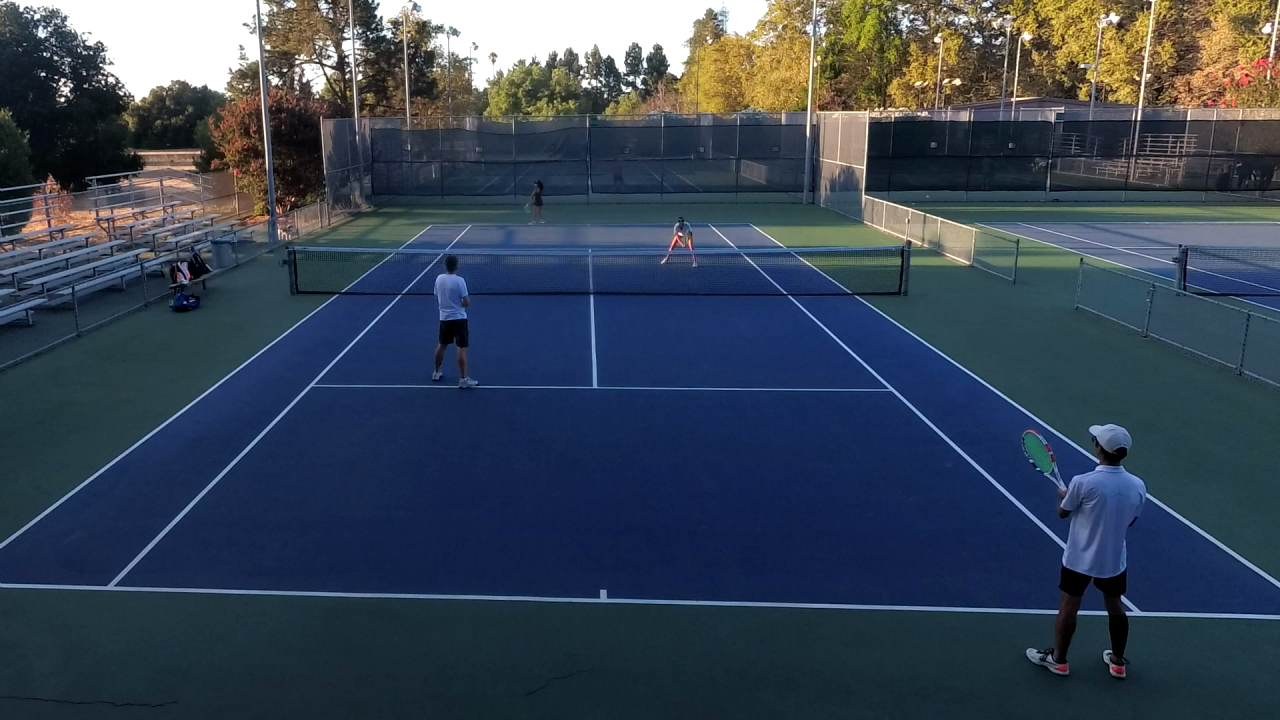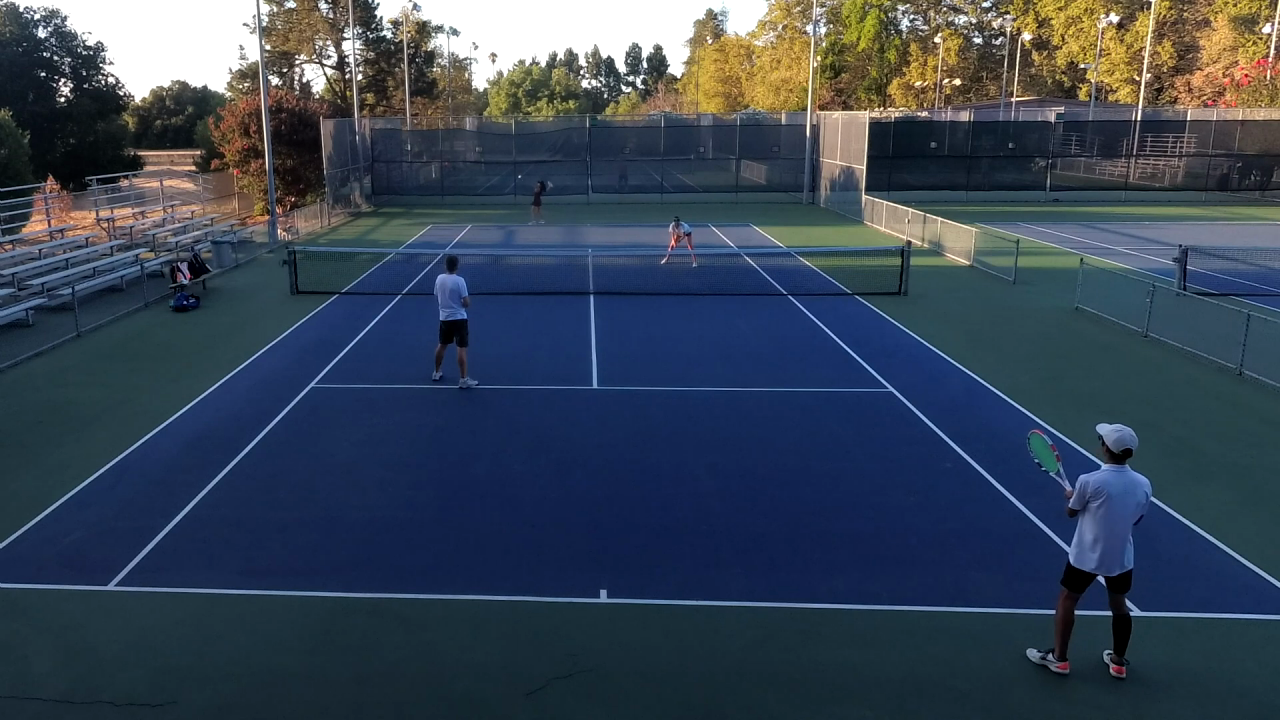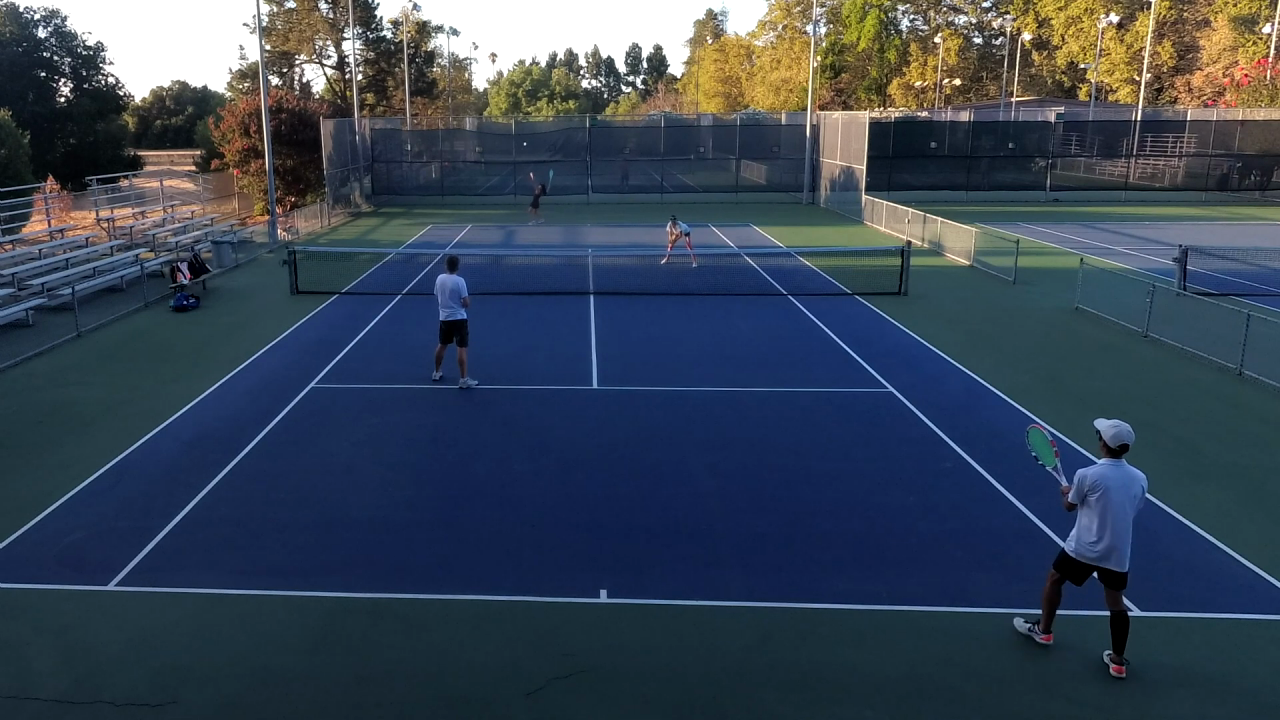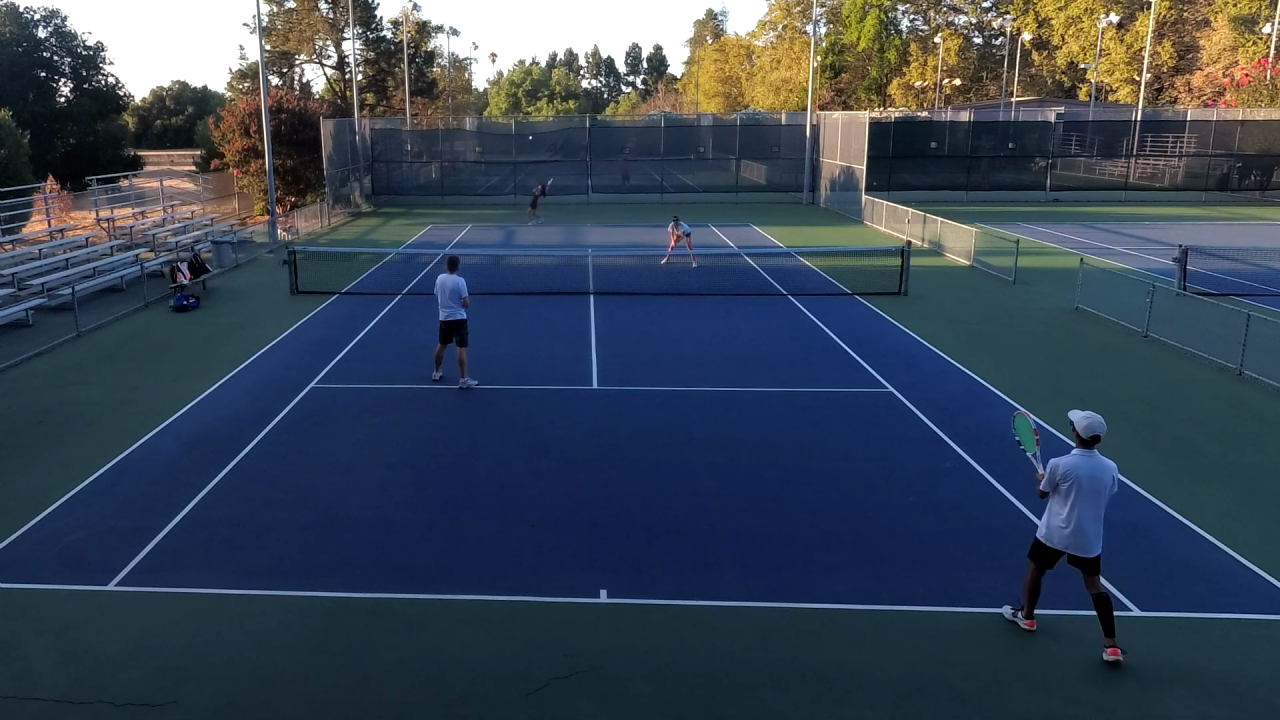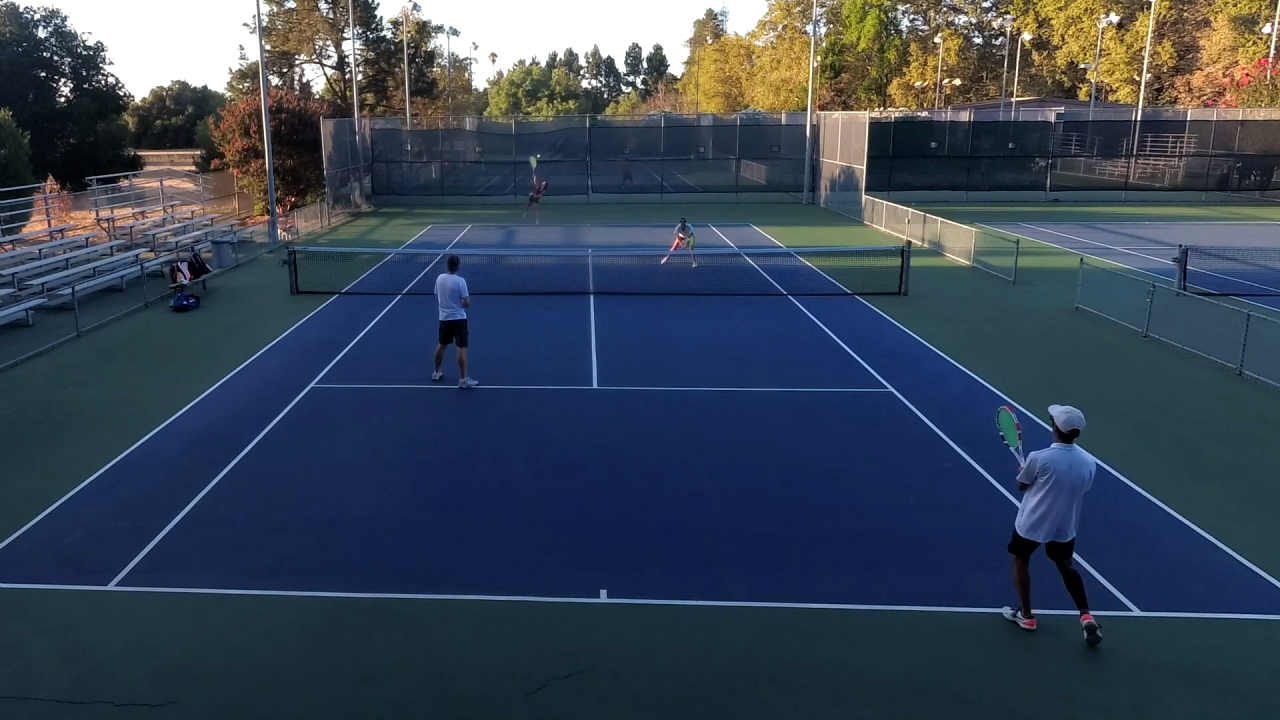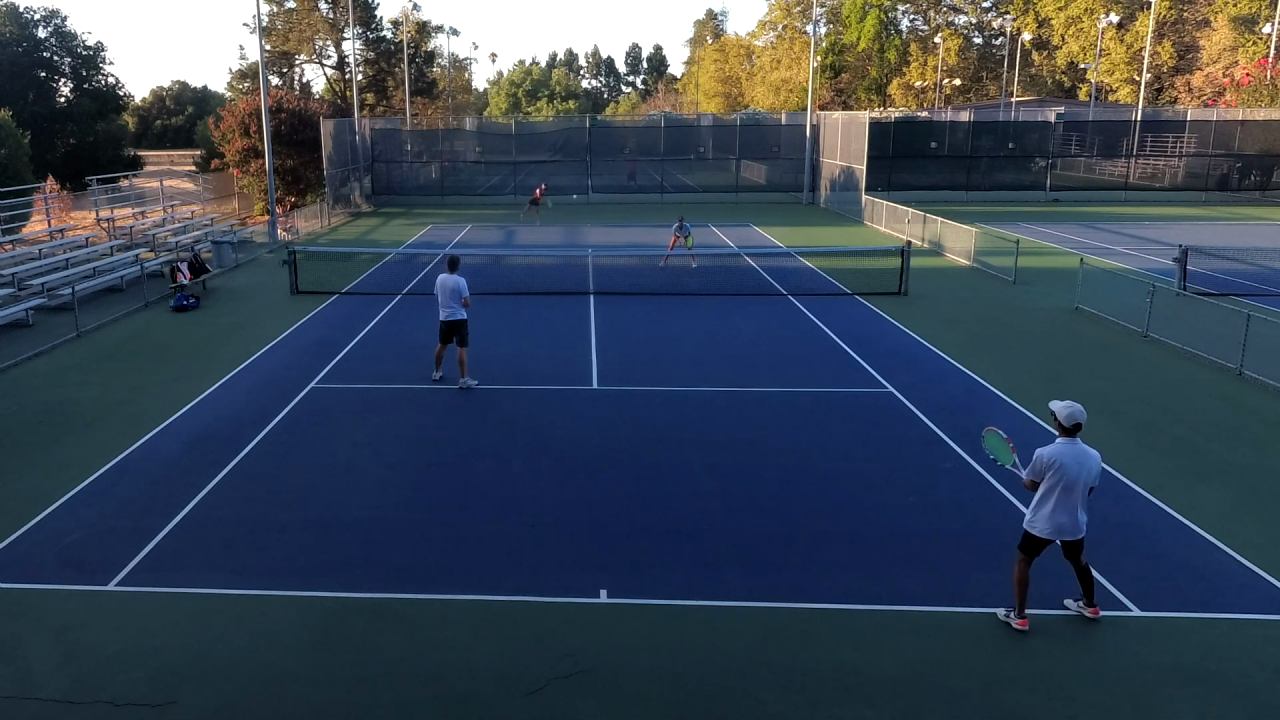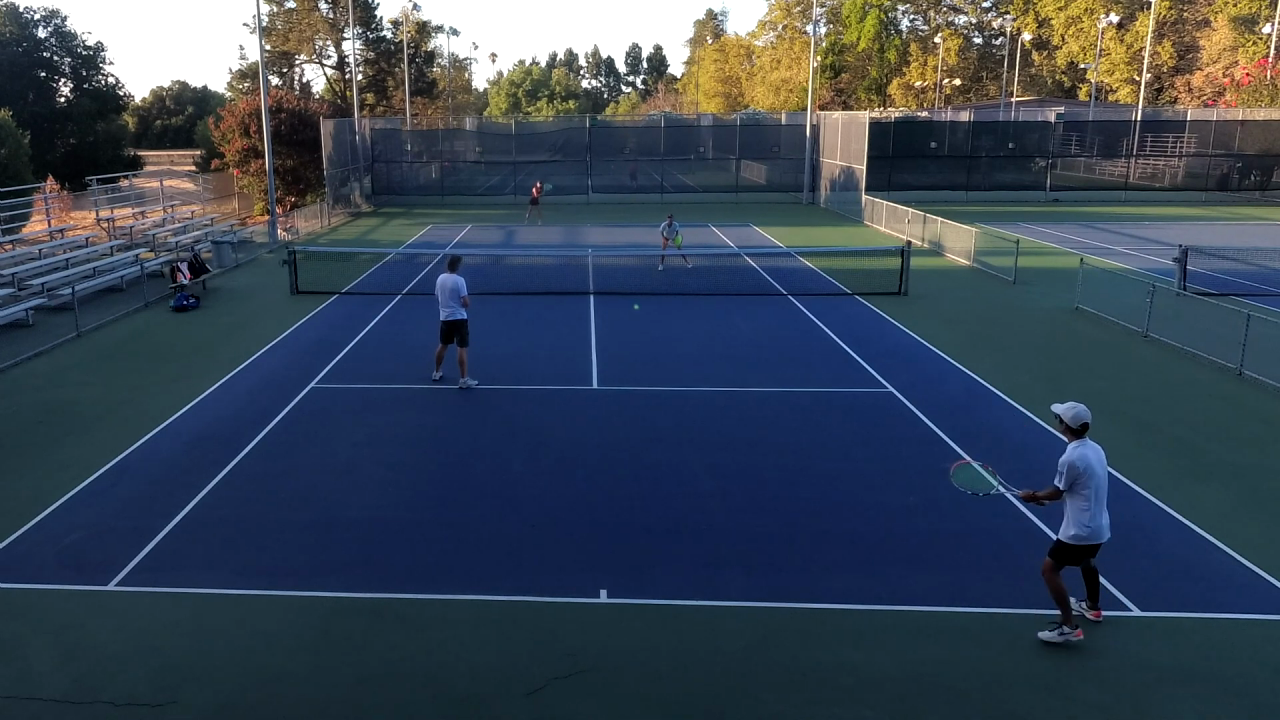
dt=0.3s
person 1, frame 1
left shoulder: (1083, 483)
right shoulder: (1138, 486)
left elbow: (1063, 512)
right elbow: (1130, 521)
left wrist: (1064, 497)
left hip: (1081, 557)
right hip: (1115, 559)
left knee: (1069, 606)
right knee: (1115, 606)
left ankle: (1059, 659)
right ankle: (1118, 662)
person 1, frame 2
left shoulder: (1089, 481)
right shoulder: (1143, 484)
left elbow: (1071, 512)
right elbow: (1136, 519)
left wrist: (1070, 497)
left hip: (1087, 555)
right hip: (1122, 557)
left knee: (1067, 601)
right knee: (1119, 604)
left ankle: (1059, 657)
right ankle: (1118, 661)
person 1, frame 3
left shoulder: (1087, 475)
right shoulder: (1140, 479)
left elbow: (1070, 506)
left wrist: (1067, 492)
left hip: (1084, 548)
right hip: (1118, 551)
left knee: (1054, 580)
right knee: (1116, 601)
left ankle: (1042, 631)
right ankle: (1118, 661)
person 1, frame 4
left shoulder: (1060, 464)
right shoulder: (1111, 469)
left elbow: (1043, 493)
left wrist: (1042, 479)
left hip: (1055, 534)
right hip: (1090, 538)
left knee: (1035, 570)
right knee: (1095, 585)
left ankle: (1027, 616)
right ankle: (1111, 646)
person 1, frame 5
left shoulder: (1038, 458)
right shoulder: (1089, 463)
left elbow: (1022, 486)
right elbow: (1080, 492)
left wrist: (1027, 475)
left hip: (1032, 524)
right hip: (1065, 527)
left knee: (1020, 562)
right knee: (1066, 566)
left ankle: (1026, 615)
right ankle: (1086, 617)
person 1, frame 6
left shoulder: (1044, 454)
right shoulder: (1094, 457)
left elbow: (1032, 486)
right elbow: (1088, 491)
left wrist: (1027, 482)
left hip: (1042, 523)
right hip: (1075, 524)
left knee: (1022, 562)
right knee: (1078, 560)
left ankle: (1019, 615)
right ankle: (1090, 605)
person 1, frame 7
left shoulder: (1070, 459)
right shoulder: (1095, 449)
left elbow: (1056, 493)
left wrist: (1034, 496)
right wrist: (1041, 494)
left hip: (1078, 530)
right hip: (1096, 526)
left knee: (1049, 570)
right knee: (1086, 563)
left ankle: (1068, 626)
right ankle: (1092, 607)
